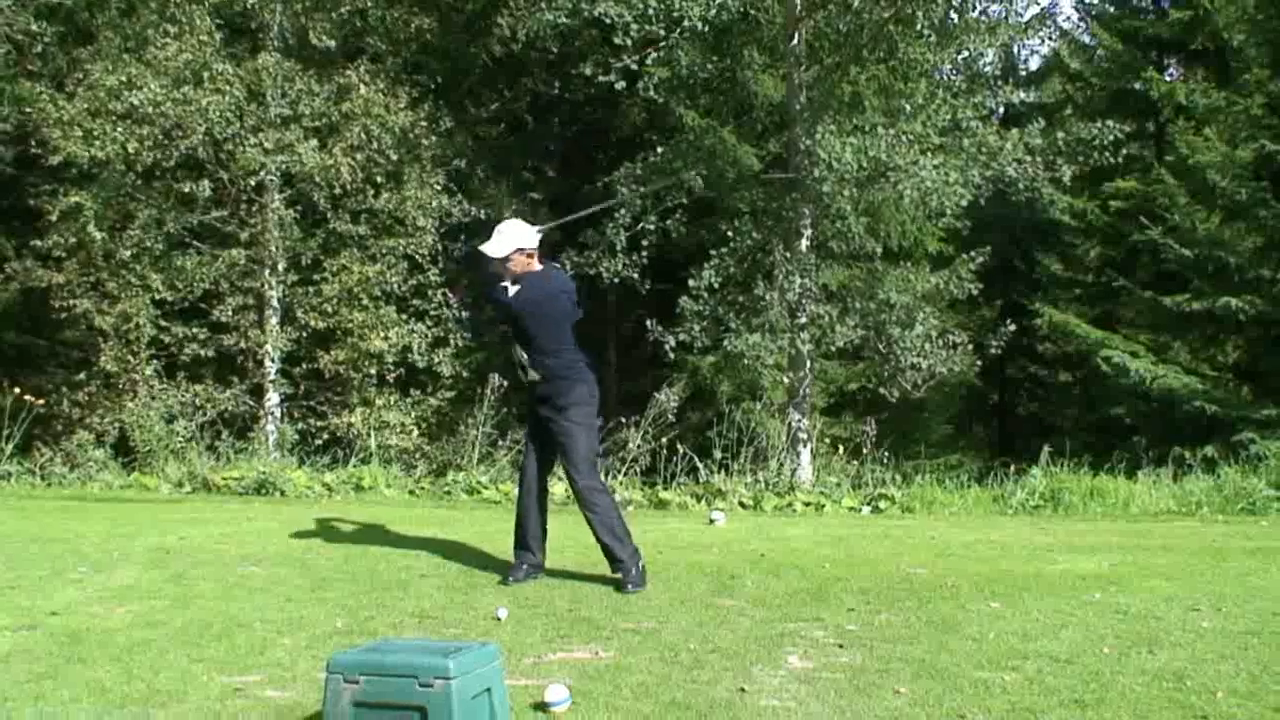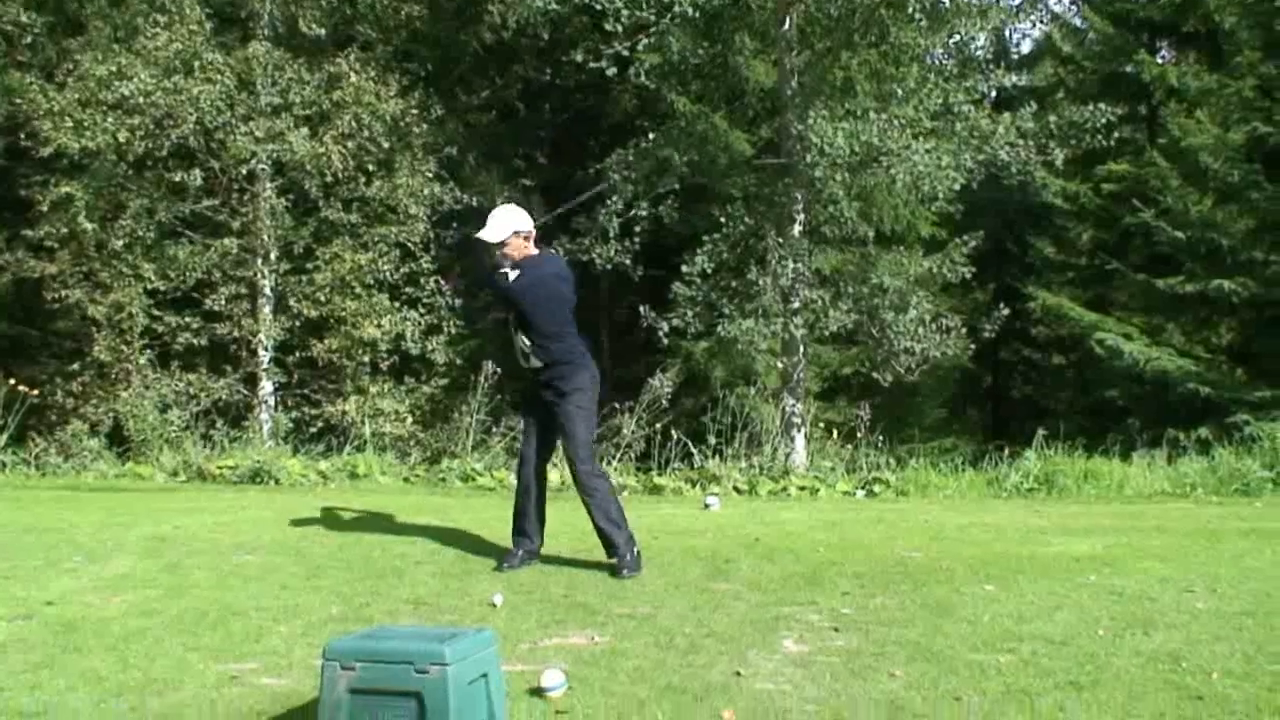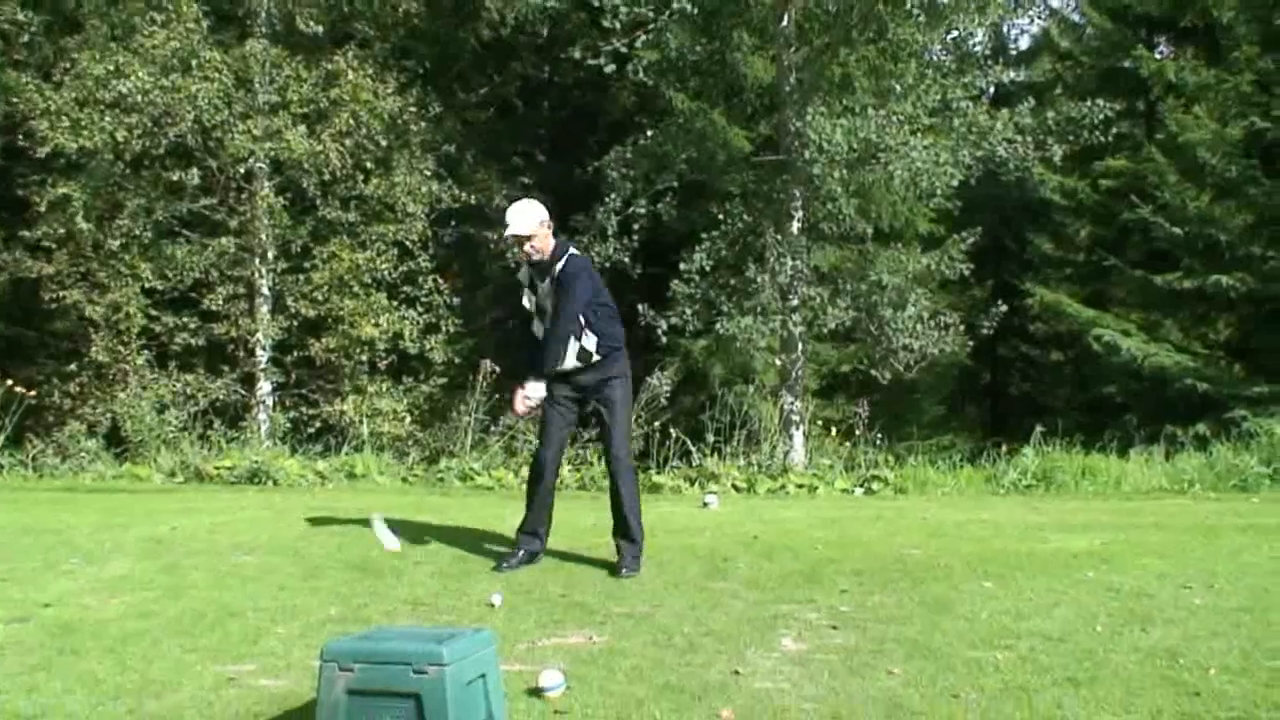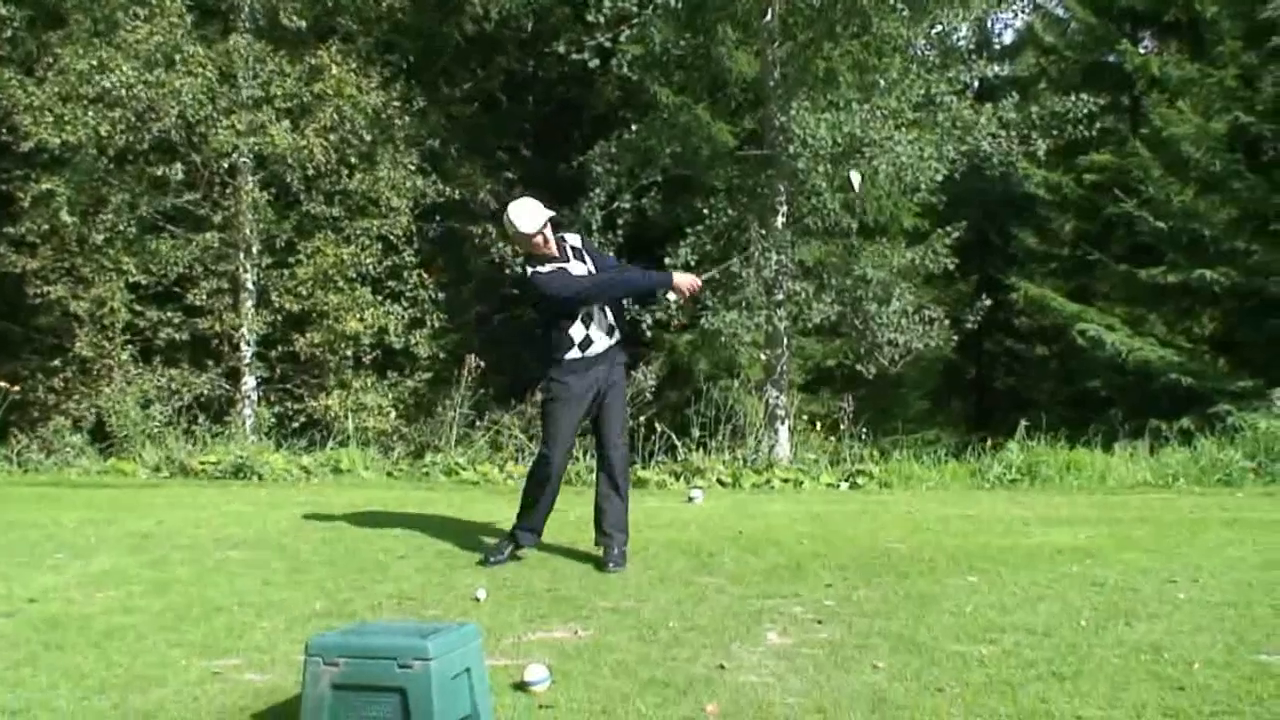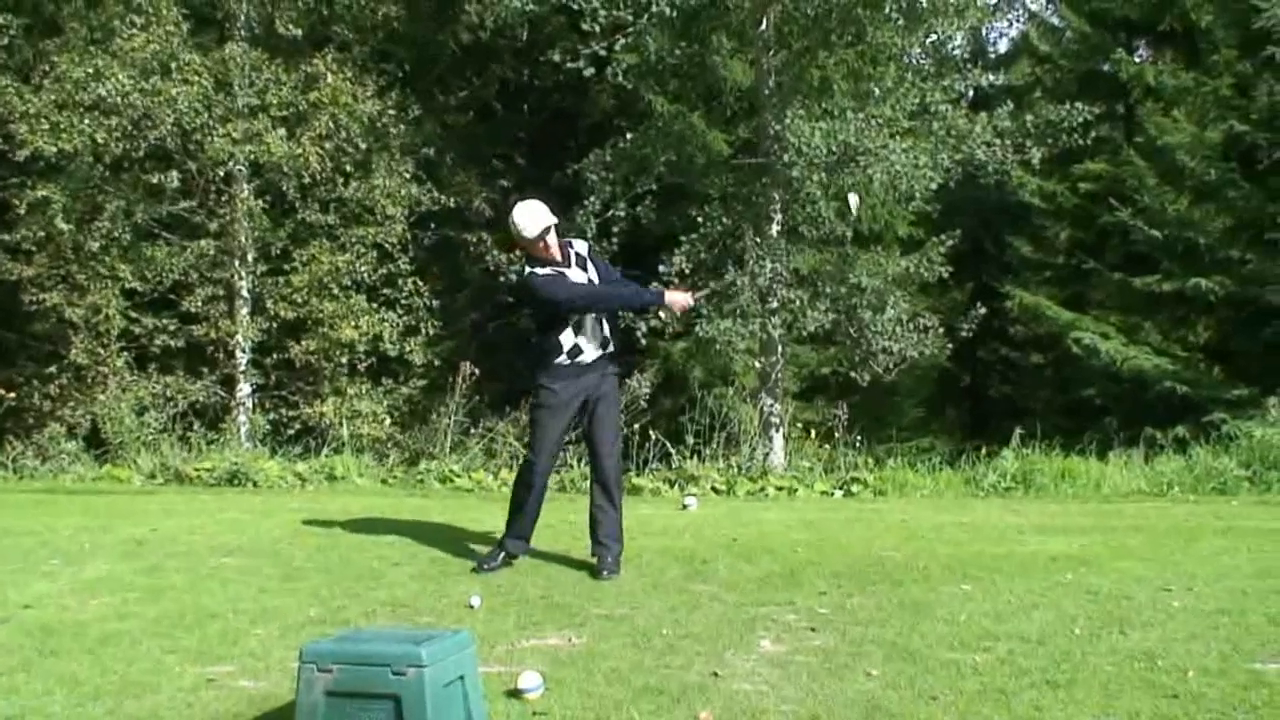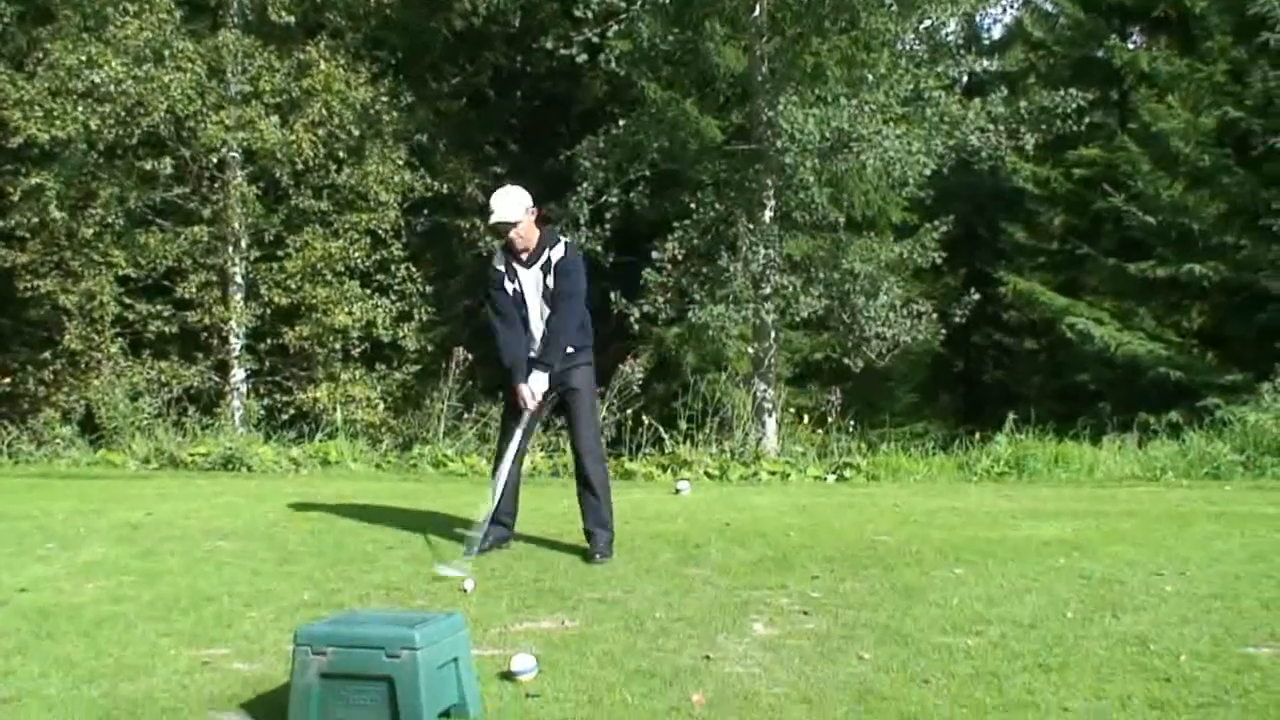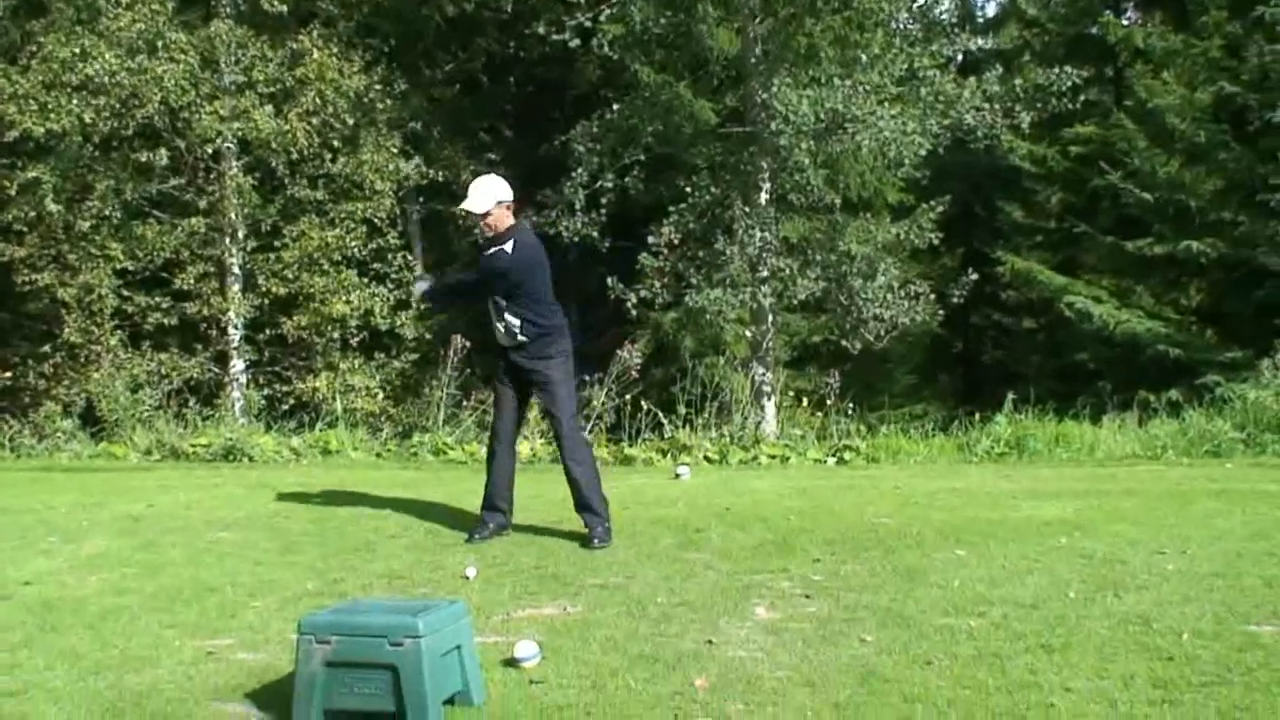
dt=0.3s
person 1, frame 1
left shoulder: (517, 298)
right shoulder: (559, 278)
left elbow: (493, 286)
left hip: (571, 397)
right hip: (548, 396)
left knee: (585, 482)
right knee: (531, 477)
left ankle: (630, 564)
right ankle: (530, 558)
person 1, frame 2
left shoulder: (517, 284)
right shoulder: (553, 263)
left elbow: (494, 275)
left hip: (571, 382)
right hip: (546, 381)
left knee: (584, 467)
right knee: (530, 463)
left ankle: (624, 549)
right ankle: (527, 544)
person 1, frame 3
left shoulder: (574, 264)
right shoulder: (529, 276)
left elbow: (560, 326)
right elbow: (541, 332)
left wrist: (535, 381)
right wrist: (538, 381)
left hip: (605, 368)
right hip: (564, 377)
left knee: (618, 458)
right knee: (546, 459)
left ankle: (629, 548)
right ankle: (530, 542)
person 1, frame 4
left shoulder: (575, 244)
right shoulder: (539, 278)
left elbow: (618, 275)
right elbow: (599, 289)
left wrist: (664, 282)
right wrist: (666, 280)
left hip: (609, 361)
right hip: (569, 373)
left knee: (614, 452)
right knee: (552, 456)
left ankle: (613, 541)
right ankle: (522, 536)
person 1, frame 5
left shoulder: (580, 251)
right shoulder: (535, 280)
left elbow: (618, 288)
right elbow: (595, 298)
left wrist: (657, 297)
right wrist: (659, 296)
left hip: (601, 370)
right hip: (558, 378)
left knee: (607, 461)
right knee: (537, 461)
left ankle: (608, 550)
right ankle: (512, 543)
person 1, frame 6
left shoulder: (564, 254)
right shoulder: (501, 266)
left elbow: (562, 319)
right elbow: (506, 326)
left wrist: (542, 371)
right wrist: (519, 377)
left hip: (571, 362)
right hip: (525, 367)
left knee: (587, 447)
right knee: (509, 447)
left ankle: (600, 535)
right ankle: (500, 527)
person 1, frame 7
left shoulder: (511, 256)
right shoulder: (507, 238)
left elbow: (468, 289)
right elbow: (474, 284)
left wrist: (429, 290)
right wrist: (438, 289)
left hip: (547, 351)
right hip: (515, 351)
left knee: (567, 431)
right knee: (502, 433)
left ankle: (597, 519)
right ankle: (496, 514)
